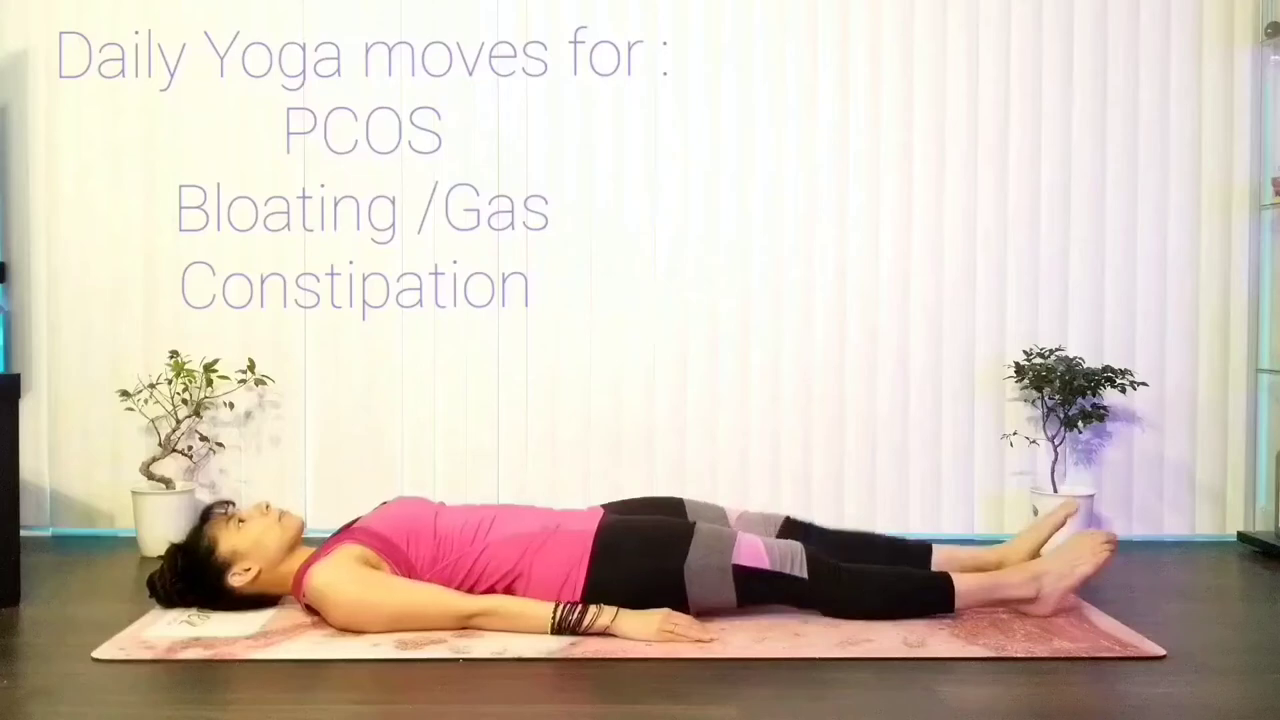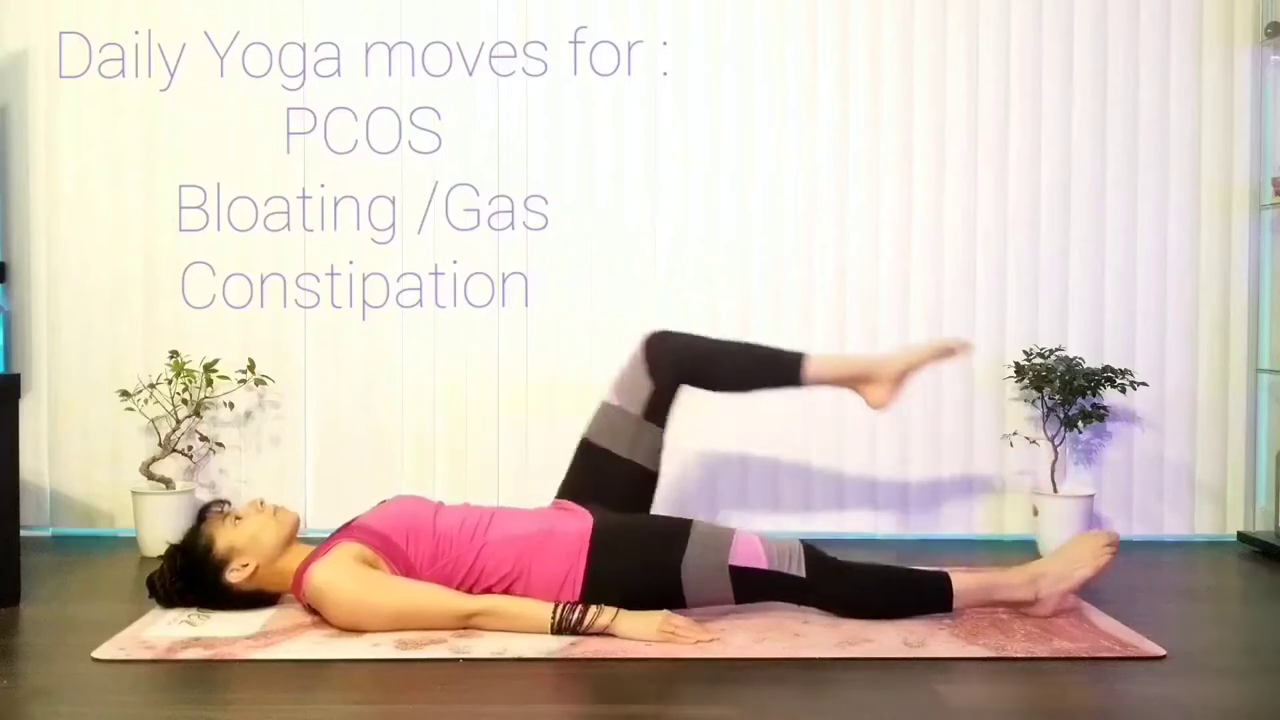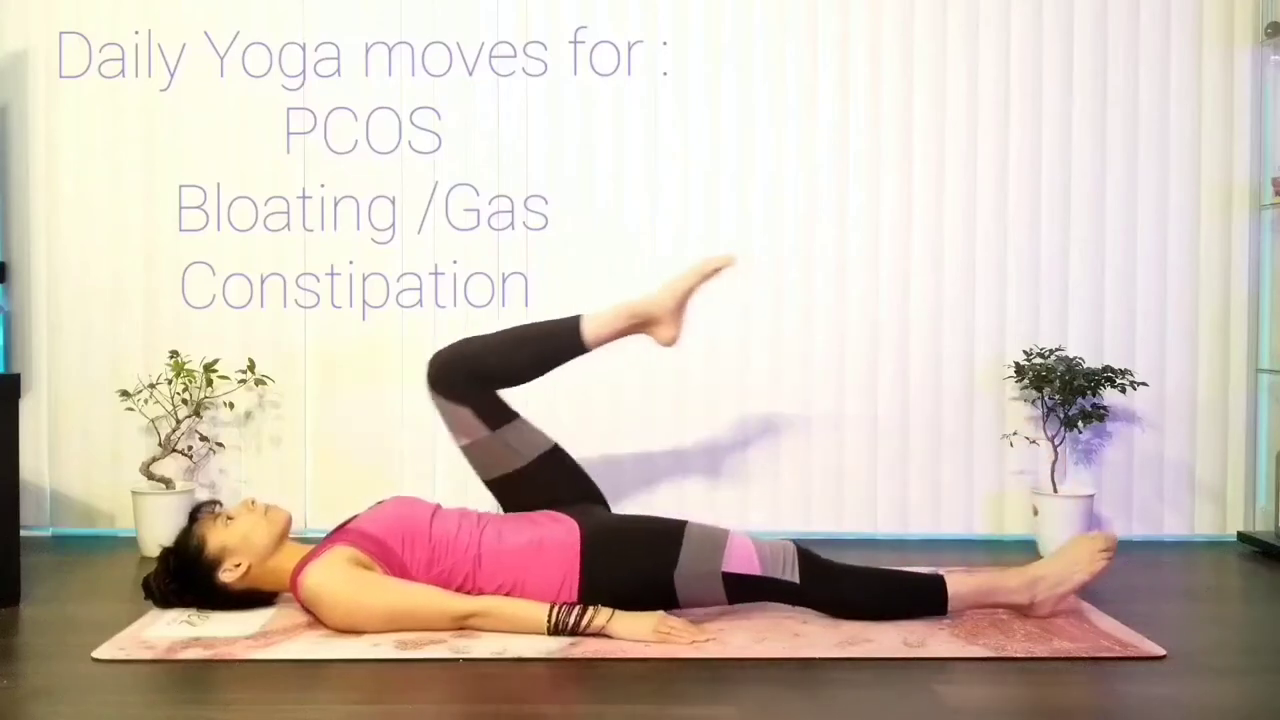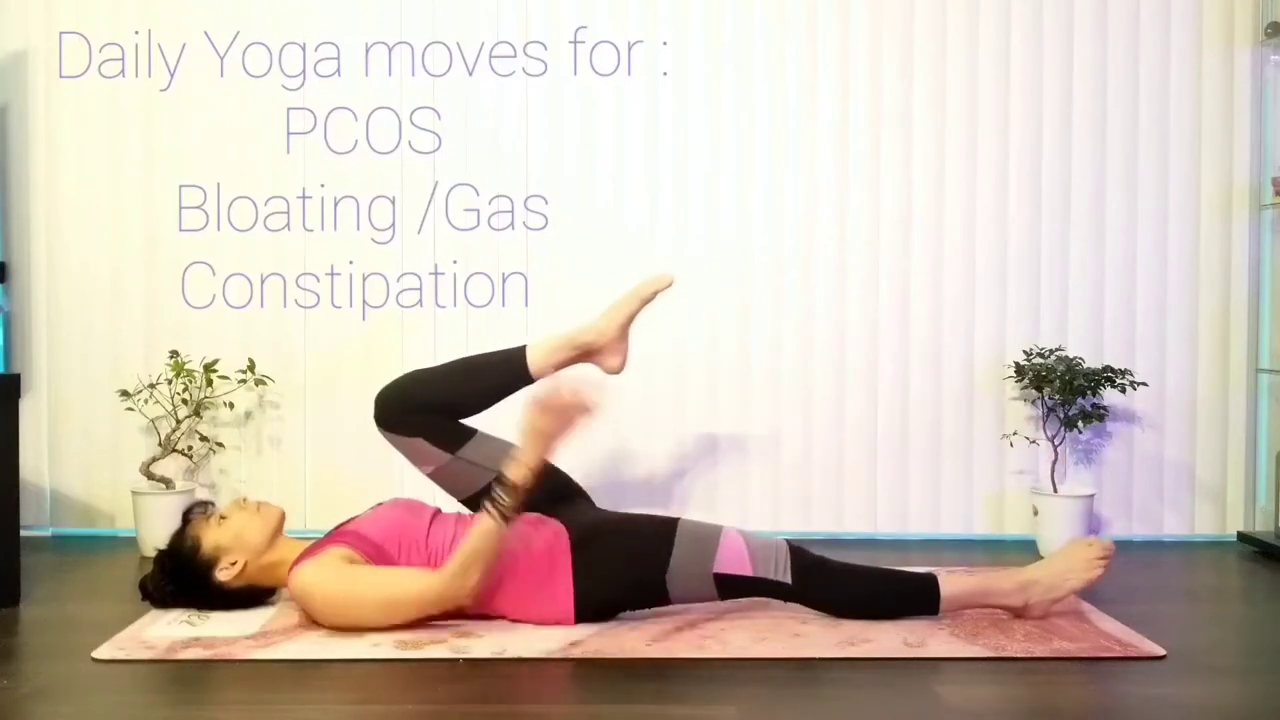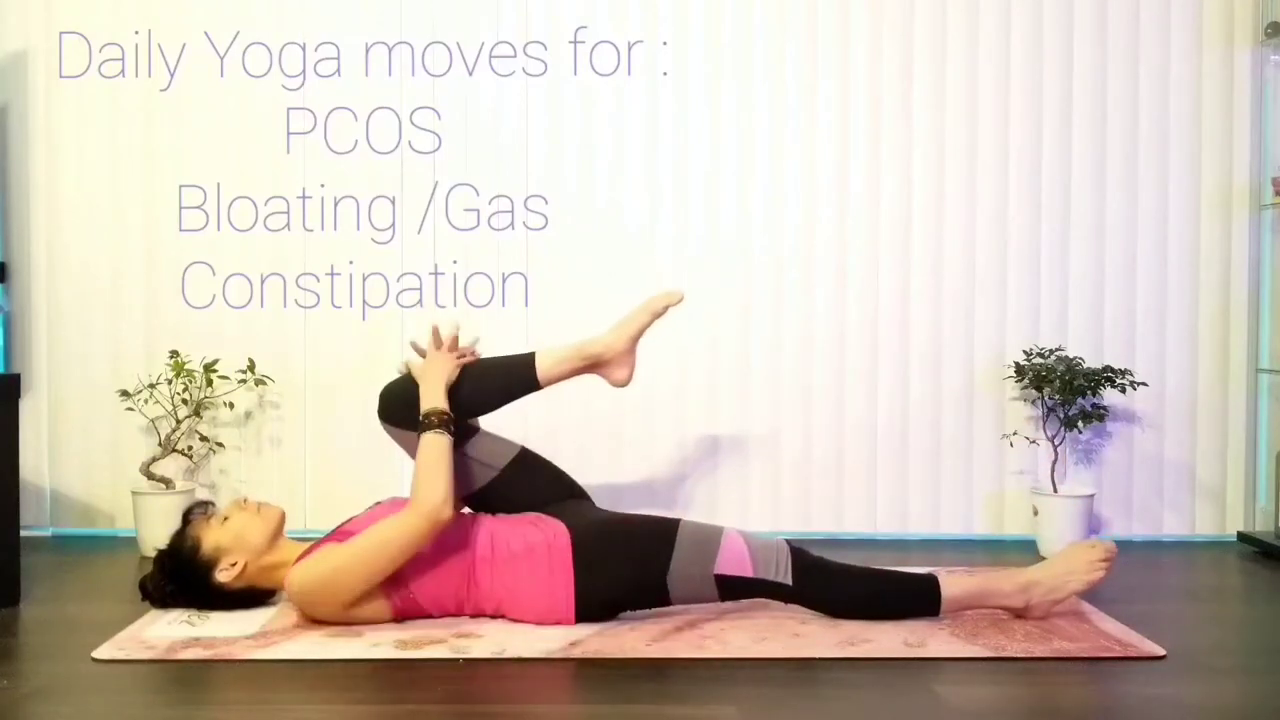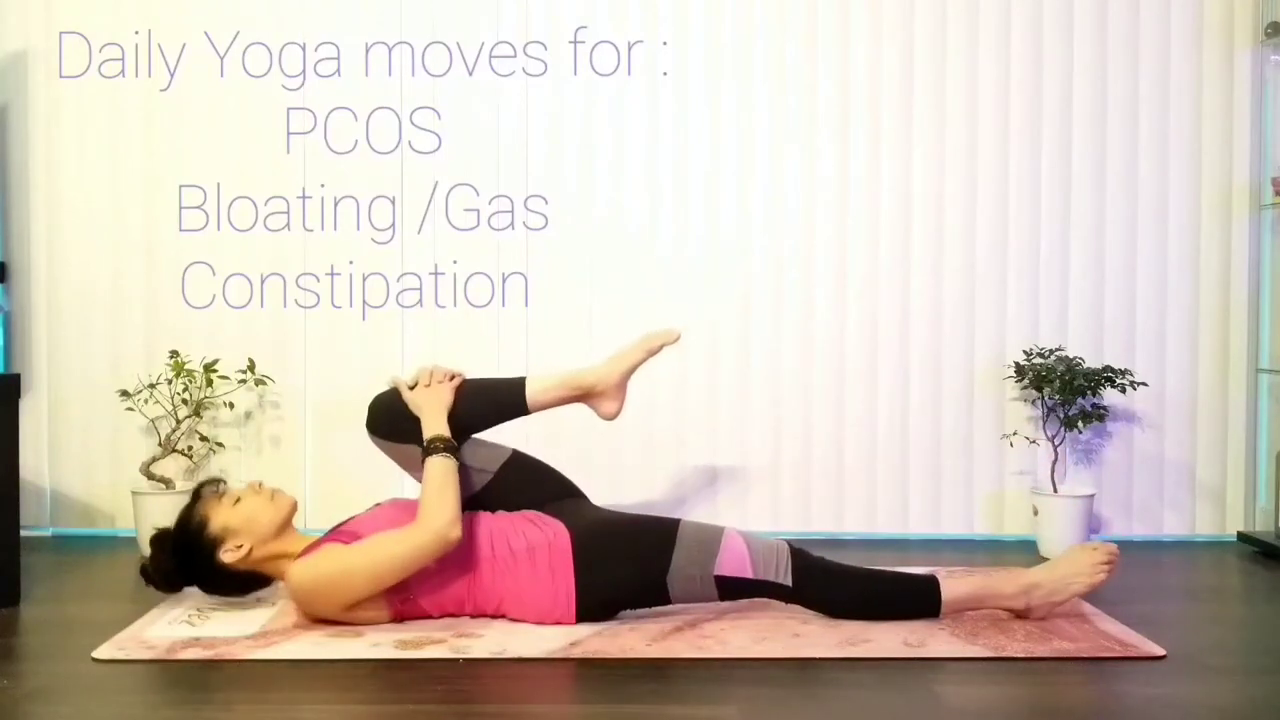
dt=0.4s
person 1, frame 1
left shoulder: (342, 549)
right shoulder: (329, 586)
right elbow: (469, 610)
right wrist: (615, 623)
left hip: (582, 530)
right hip: (583, 568)
left knee: (788, 533)
right knee: (810, 576)
left ankle: (993, 558)
right ankle: (1019, 587)
person 1, frame 2
left shoulder: (336, 552)
right shoulder: (330, 588)
right elbow: (470, 611)
right wrist: (614, 623)
left hip: (571, 526)
right hip: (585, 565)
left knee: (662, 357)
right knee: (805, 575)
left ankle: (856, 371)
right ankle: (1019, 585)
person 1, frame 3
left shoulder: (332, 553)
right shoulder: (326, 587)
right elbow: (467, 614)
right wrist: (609, 623)
left hip: (557, 529)
right hip: (575, 567)
left knee: (455, 373)
right knee: (797, 576)
left ankle: (637, 316)
right ankle: (1015, 586)
person 1, frame 4
left shoulder: (325, 557)
right shoulder: (318, 589)
right elbow: (456, 586)
left wrist: (520, 463)
right wrist: (524, 459)
left hip: (557, 537)
right hip: (564, 575)
left knee: (403, 406)
right knee: (790, 574)
left ankle: (578, 346)
right ankle: (1010, 588)
person 1, frame 5
left shoulder: (325, 558)
right shoulder: (316, 587)
left elbow: (429, 513)
right elbow: (432, 511)
left wrist: (430, 394)
right wrist: (437, 396)
left hip: (553, 529)
right hip: (569, 574)
left knee: (400, 404)
right knee: (790, 574)
left ankle: (591, 355)
right ankle: (1009, 586)
person 1, frame 6
left shoulder: (326, 554)
right shoulder: (316, 583)
left elbow: (429, 523)
right elbow: (442, 533)
left wrist: (425, 415)
right wrist: (437, 428)
left hip: (553, 530)
right hip: (570, 572)
left knee: (391, 412)
right knee: (783, 572)
left ankle: (582, 384)
right ankle: (1010, 591)
